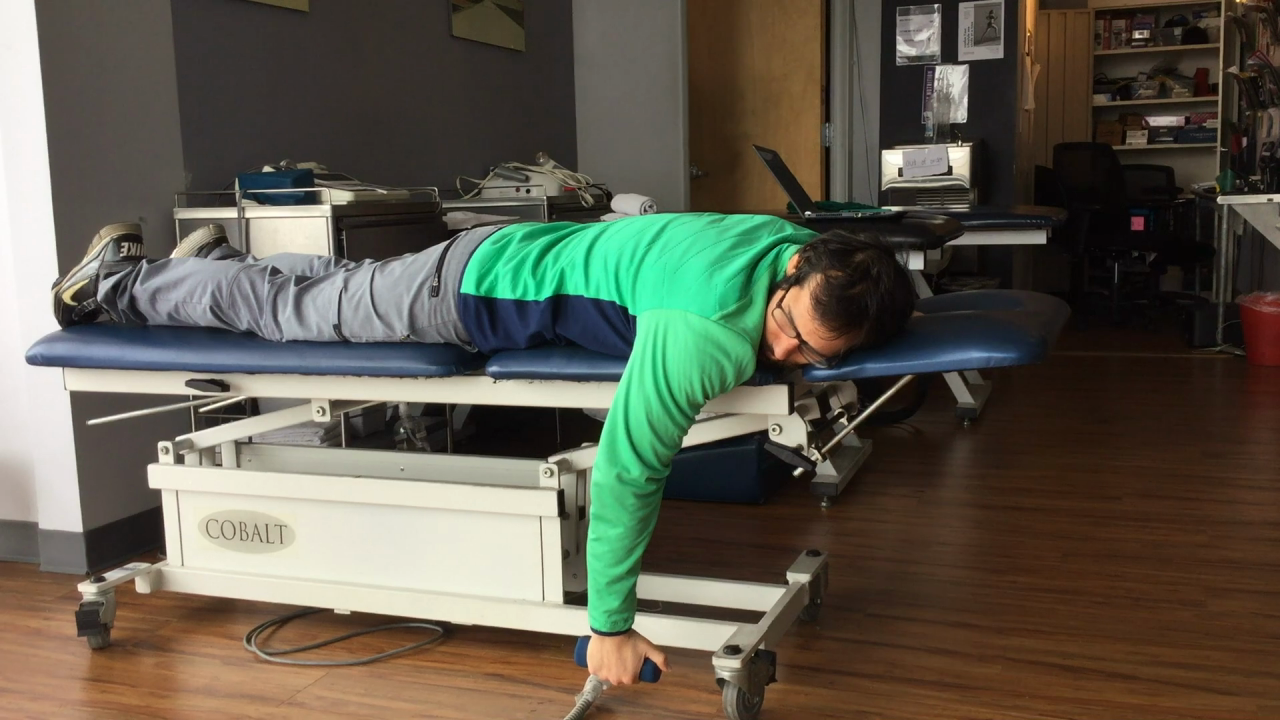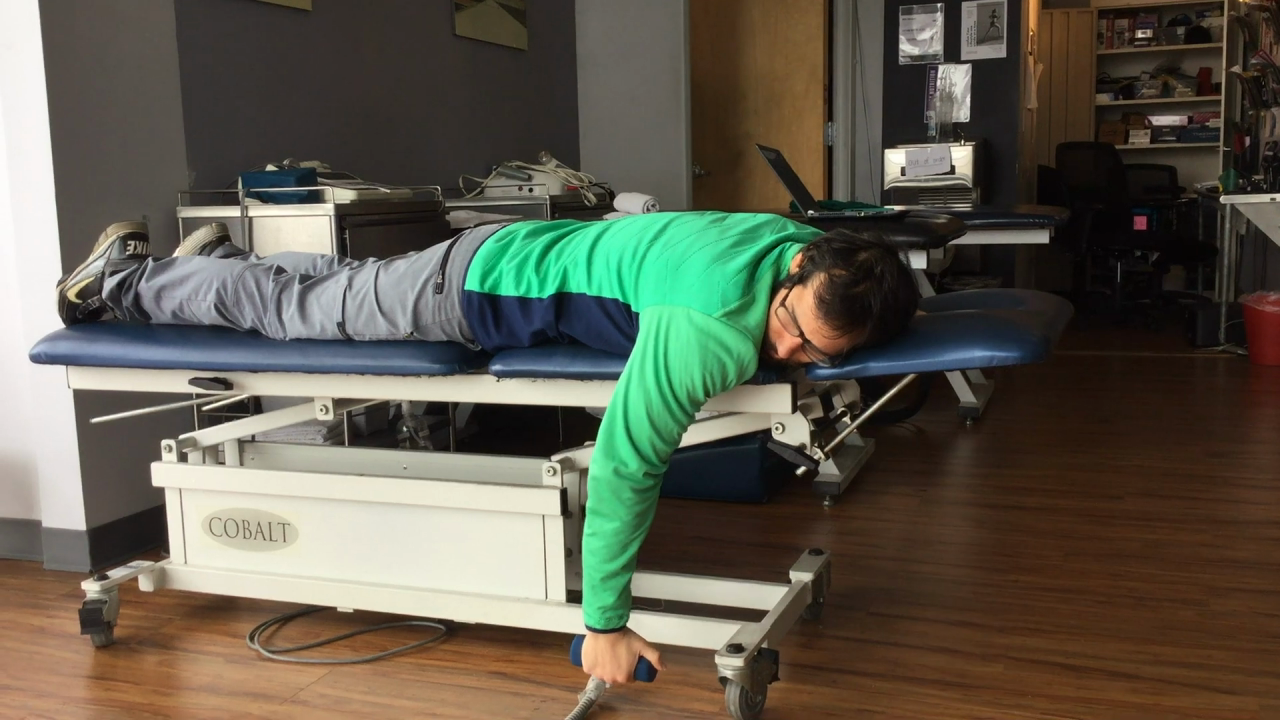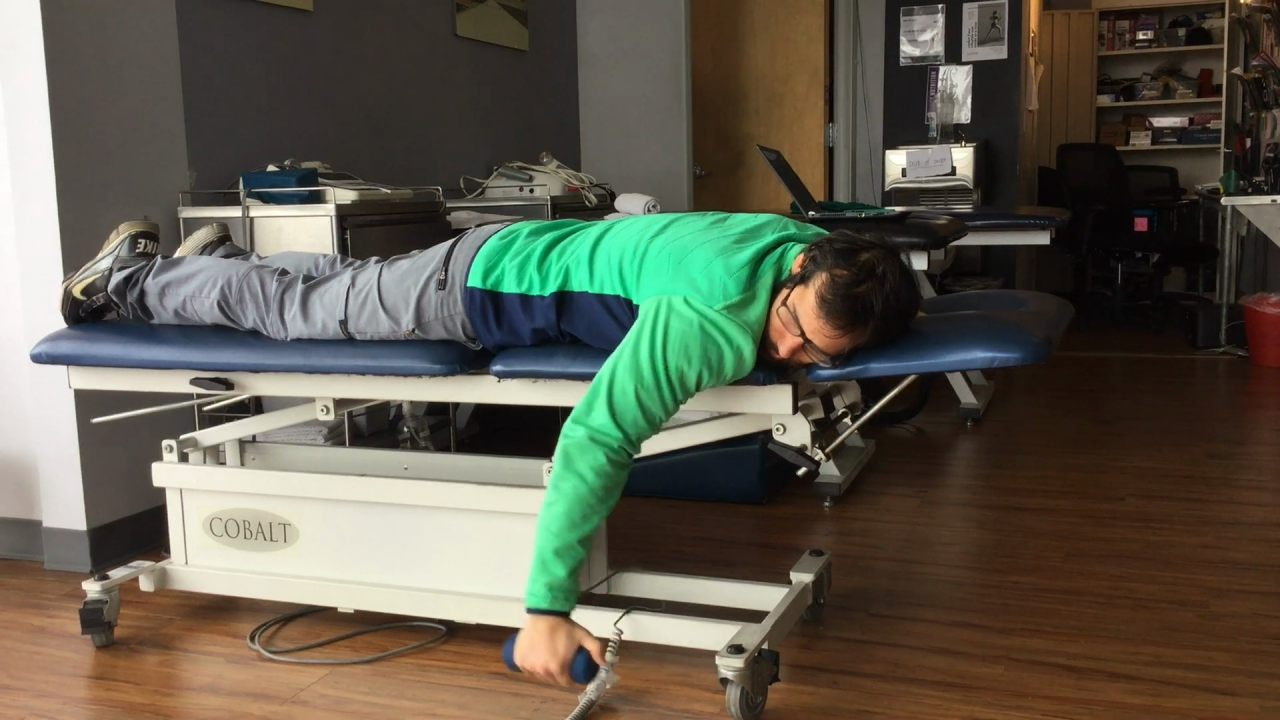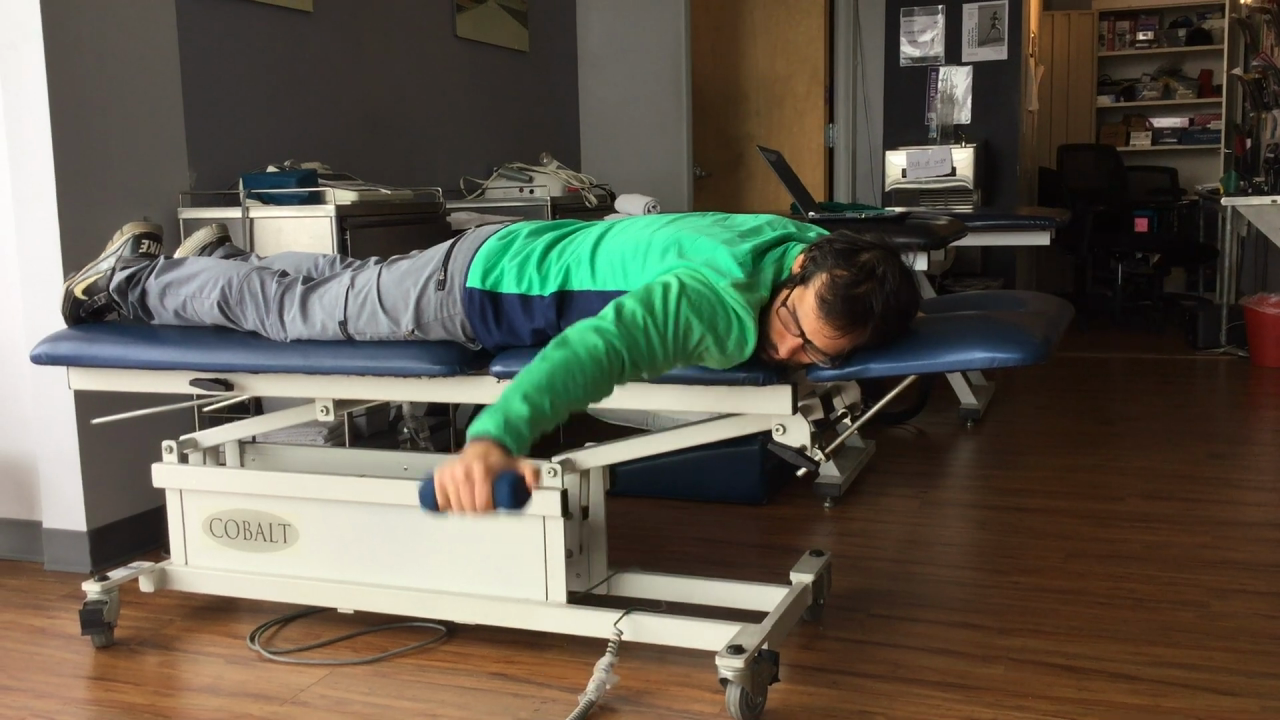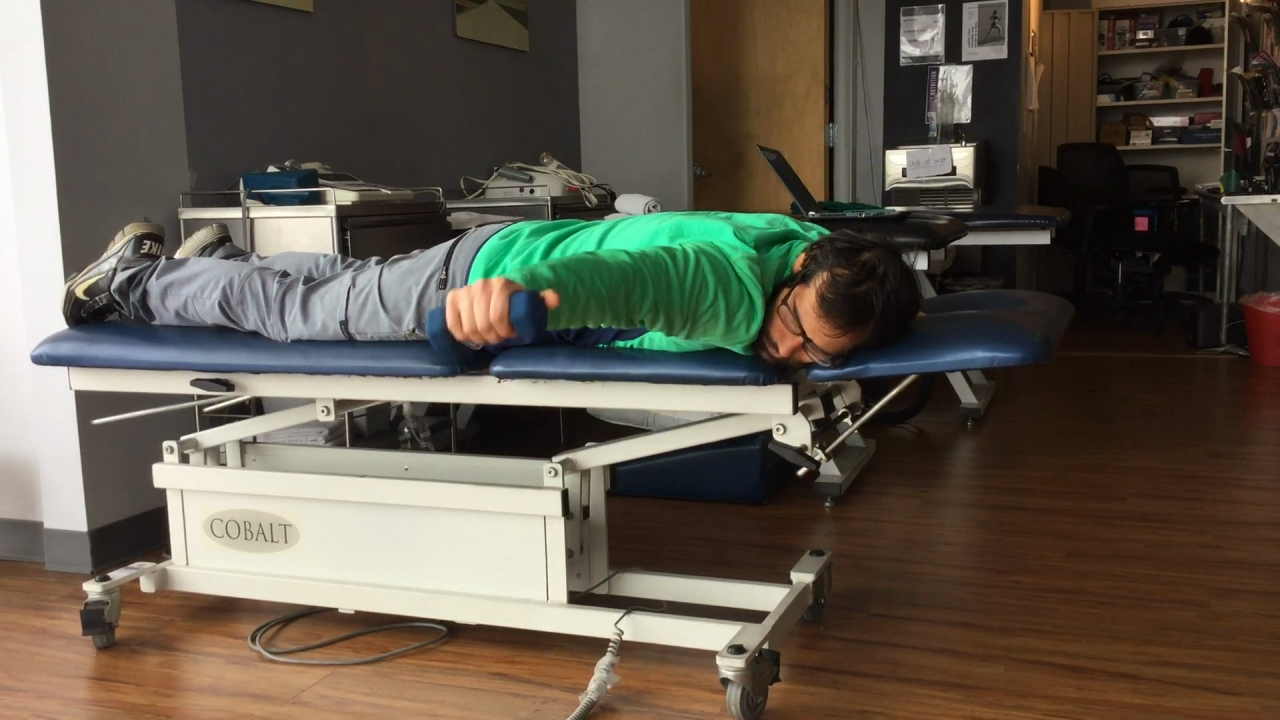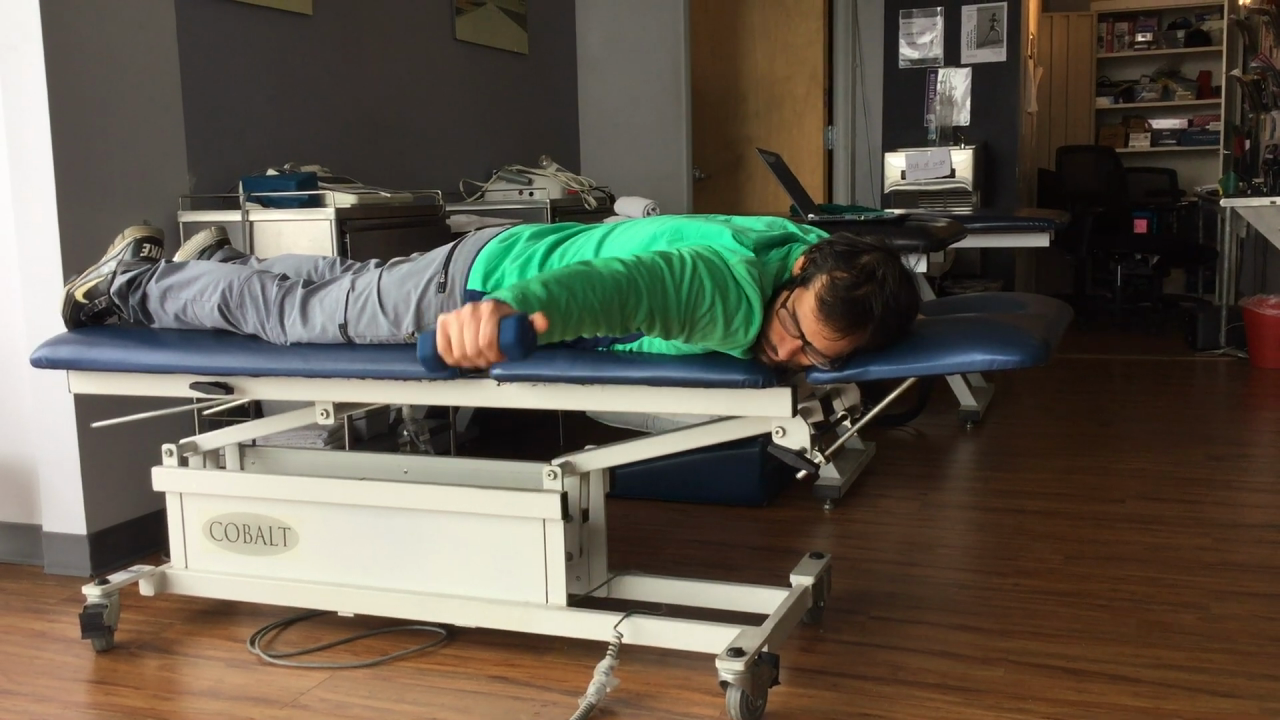
dt=0.3s
person 1, frame 1
left shoulder: (806, 244)
right shoulder: (711, 328)
right elbow: (624, 464)
left wrist: (825, 353)
right wrist: (609, 624)
left hip: (526, 253)
right hip: (484, 292)
left knee: (336, 286)
right knee: (281, 309)
left ankle: (220, 256)
right ankle: (119, 279)
person 1, frame 2
left shoulder: (809, 236)
right shoulder: (713, 326)
right elbow: (622, 460)
left wrist: (820, 353)
right wrist: (603, 622)
left hip: (532, 247)
right hip: (489, 289)
left knee: (344, 280)
right knee: (287, 307)
left ankle: (222, 253)
right ankle: (125, 278)
person 1, frame 3
left shoulder: (812, 235)
right shoulder: (715, 320)
right elbow: (598, 431)
right wrist: (549, 601)
left hip: (532, 252)
right hip: (494, 287)
left knee: (346, 279)
right knee: (291, 309)
left ankle: (220, 255)
right ankle: (131, 277)
person 1, frame 4
left shoulder: (811, 244)
right shoulder: (723, 303)
right elbow: (593, 346)
left wrist: (819, 349)
right wrist: (493, 436)
left hip: (529, 249)
right hip: (487, 290)
left knee: (320, 293)
right knee: (287, 310)
left ankle: (216, 255)
right ankle: (135, 279)
person 1, frame 5
left shoulder: (809, 241)
right shoulder: (730, 284)
right elbow: (610, 276)
right wrist: (513, 290)
left hip: (525, 253)
right hip: (502, 270)
left knee: (337, 287)
right knee: (288, 310)
left ankle: (222, 256)
right ankle: (137, 280)
person 1, frame 6
left shoulder: (808, 242)
right shoulder: (730, 289)
right elbow: (605, 285)
right wrist: (503, 307)
left hip: (527, 251)
right hip: (492, 280)
left knee: (342, 289)
right knee: (288, 314)
left ankle: (224, 258)
right ankle: (136, 285)
